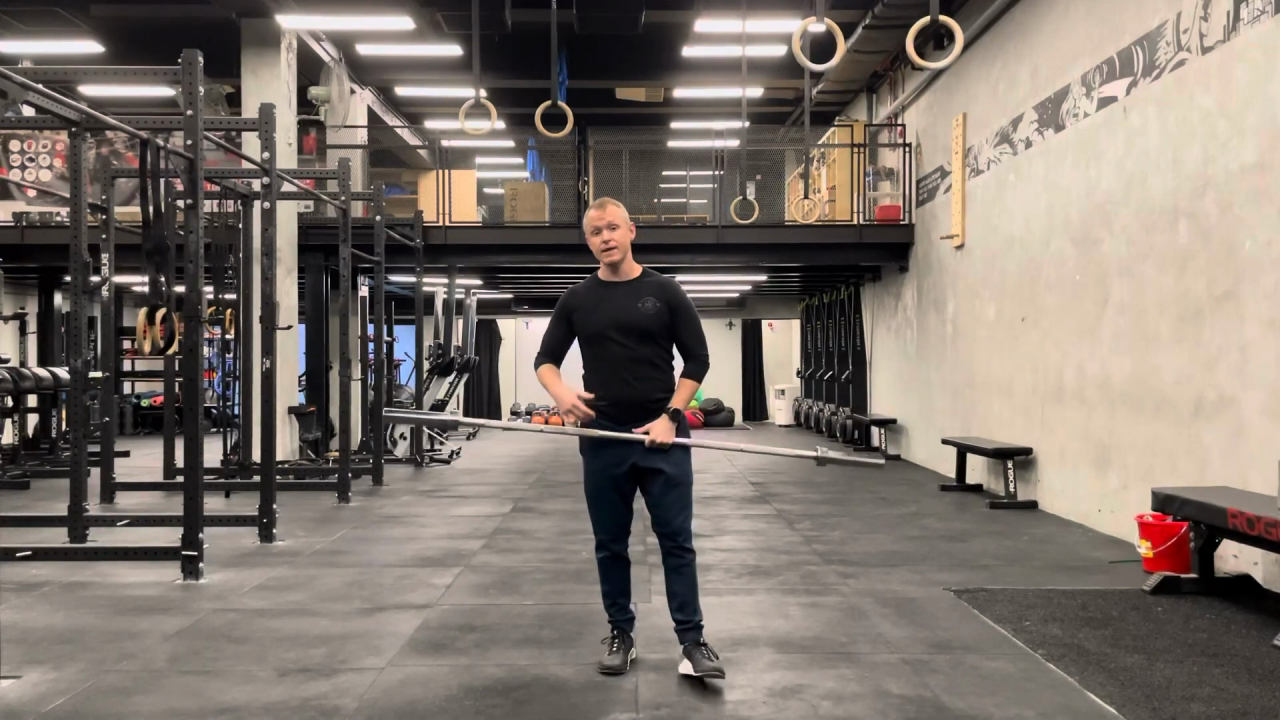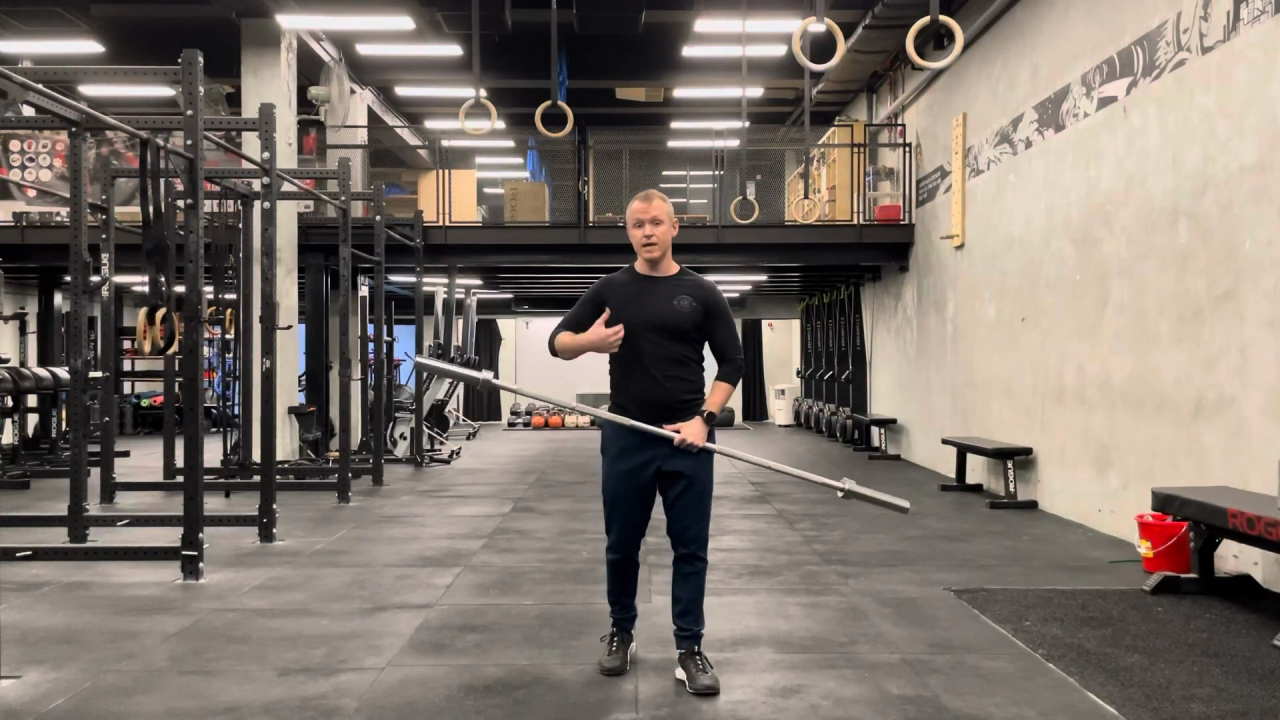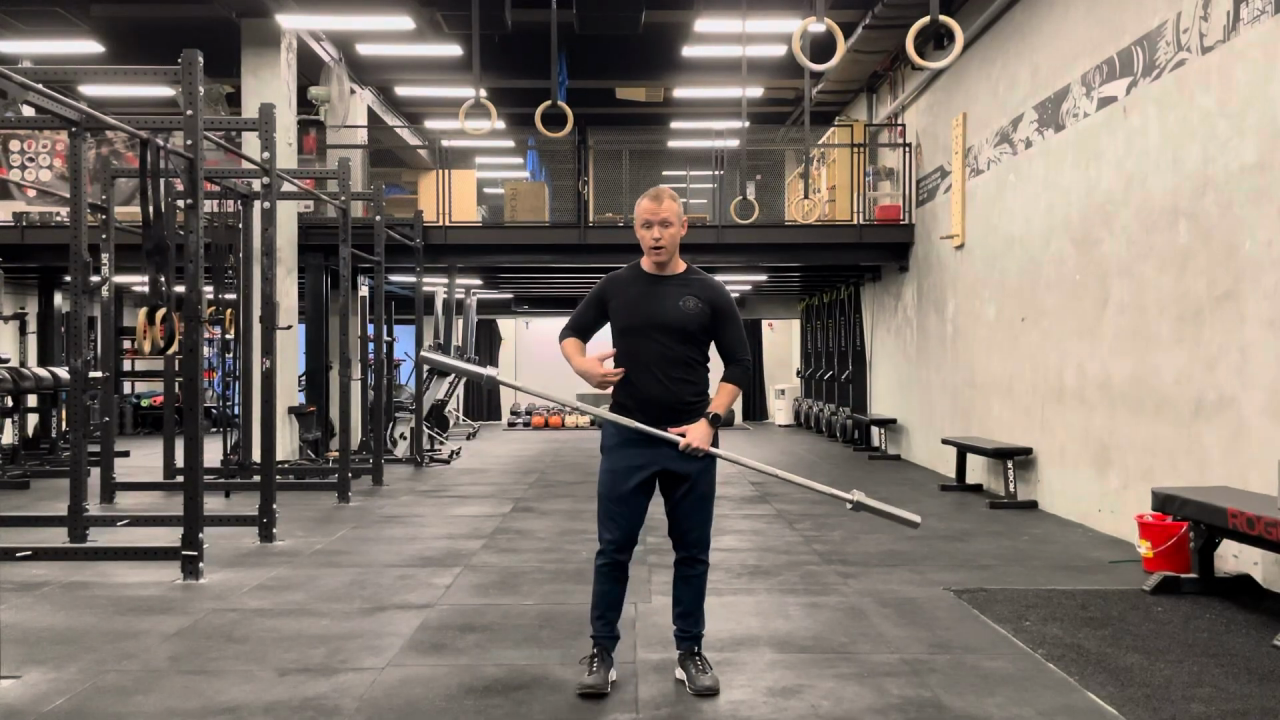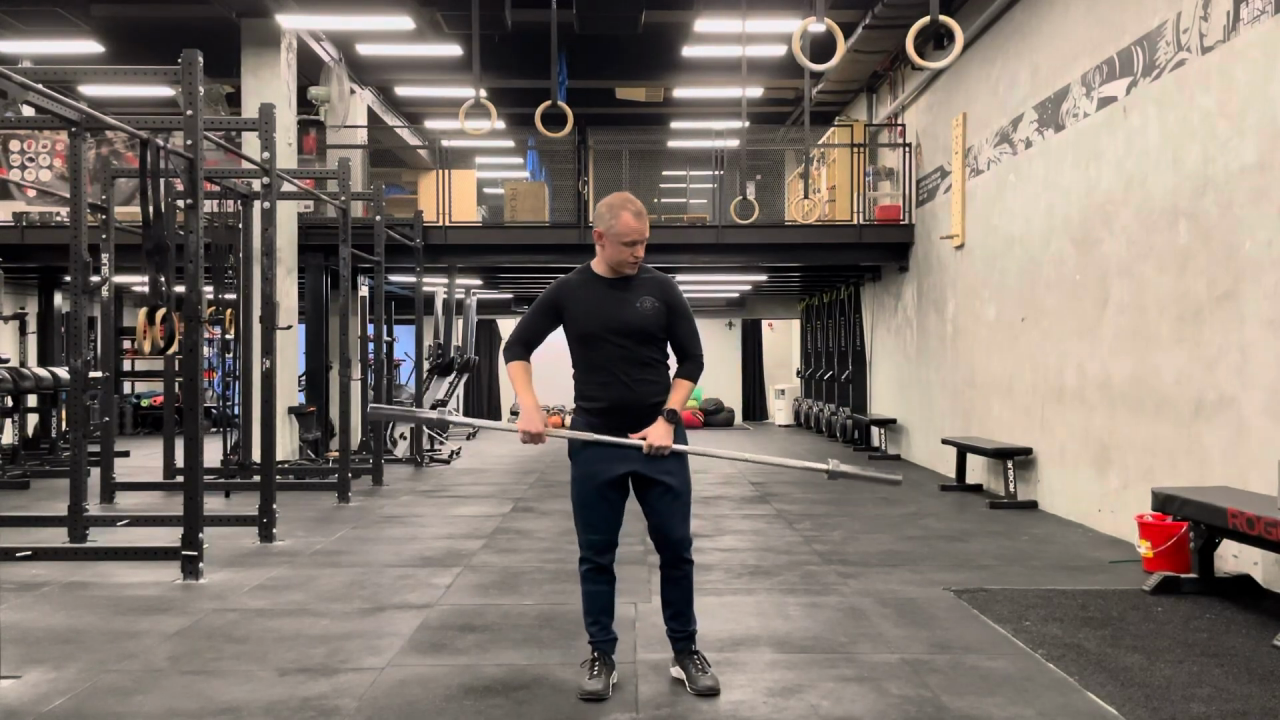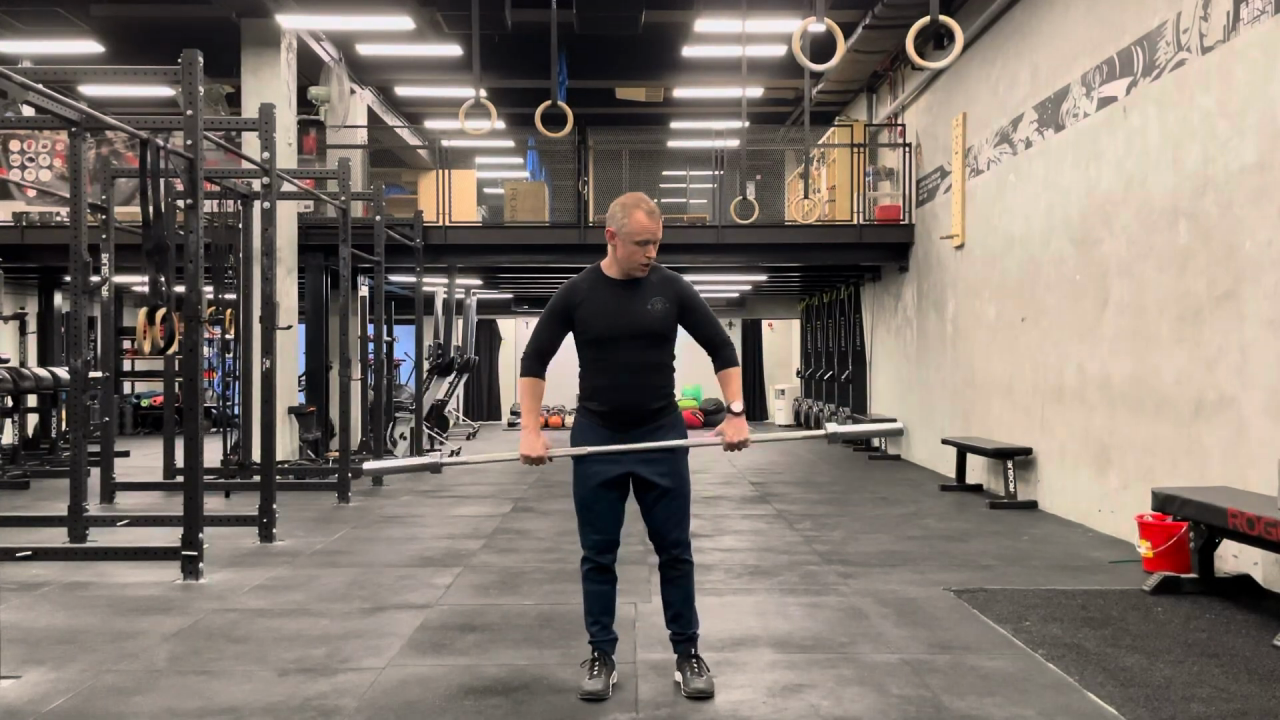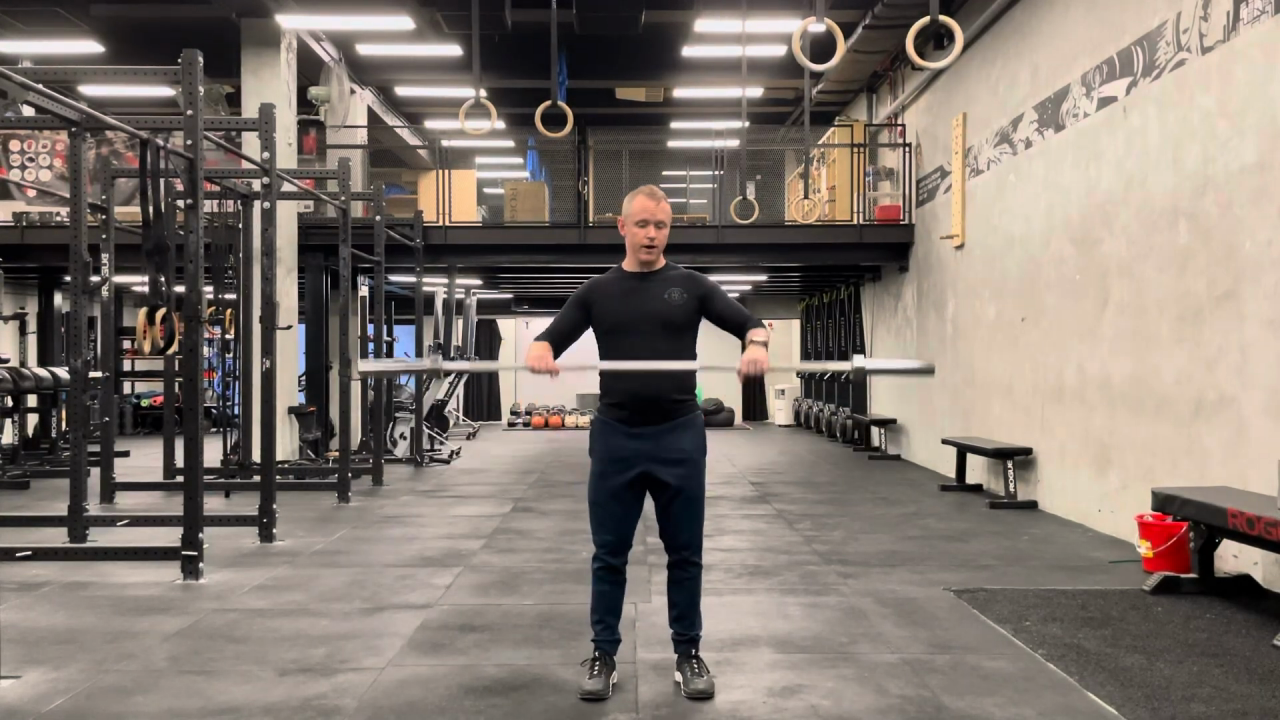
dt=0.5s
person 1, frame 1
left shoulder: (666, 292)
right shoulder: (576, 300)
left elbow: (697, 359)
right elbow: (545, 359)
left wrist: (671, 416)
right wrist: (559, 391)
left hip: (663, 433)
right hip: (603, 437)
left knee: (676, 539)
right knee: (610, 543)
left ankle: (691, 641)
right ankle: (621, 633)
person 1, frame 2
left shoulder: (702, 292)
right shoulder: (610, 289)
left elbow: (732, 363)
right elbow: (557, 342)
left wrist: (705, 418)
right wrist: (587, 341)
left hip: (688, 438)
right hip: (626, 436)
left knee: (690, 548)
right knee: (621, 545)
left ankle: (688, 649)
right ankle: (621, 632)
person 1, frame 3
left shoulder: (709, 293)
right shoulder: (615, 287)
left elbow: (739, 365)
right elbow: (571, 334)
left wrist: (709, 421)
right wrist: (580, 363)
left hip: (691, 439)
right hip: (626, 437)
left knee: (692, 552)
right knee: (614, 549)
left ankle: (689, 652)
right ankle: (602, 650)
person 1, frame 4
left shoulder: (661, 288)
right shoulder: (567, 292)
left elbow: (691, 359)
right elbow: (517, 346)
left wrist: (669, 418)
right wrist: (528, 405)
left hip: (658, 438)
right hip: (594, 440)
left knee: (675, 549)
right knee: (596, 555)
left ankle: (685, 650)
right ankle: (601, 655)
person 1, frame 5
left shoulder: (673, 288)
right shoulder: (576, 294)
left elbow: (721, 347)
right elbow: (534, 360)
left wrist: (735, 412)
right wrist: (531, 429)
left hip: (662, 435)
right hip: (597, 438)
left knee: (675, 549)
right knee: (598, 554)
left ankle: (687, 653)
right ankle: (602, 655)
person 1, frame 6
left shoulder: (691, 285)
right shoulder: (598, 291)
left elbow: (747, 323)
right elbow: (552, 339)
left wrist: (757, 343)
right wrist: (539, 351)
left hip: (680, 435)
right hip: (615, 437)
left knee: (685, 553)
right knee: (609, 554)
left ankle: (688, 654)
right ankle: (603, 655)
